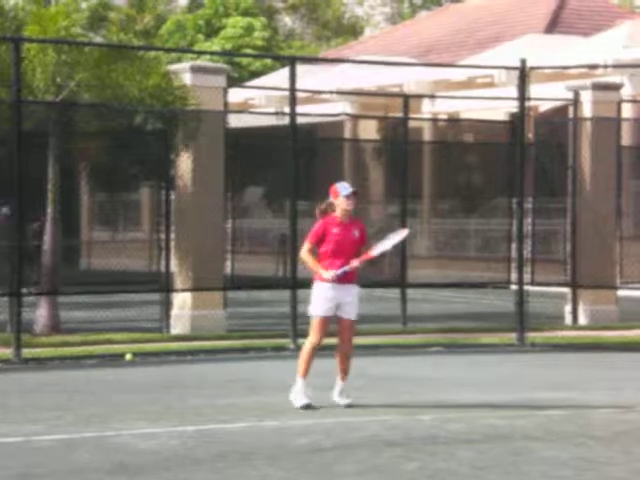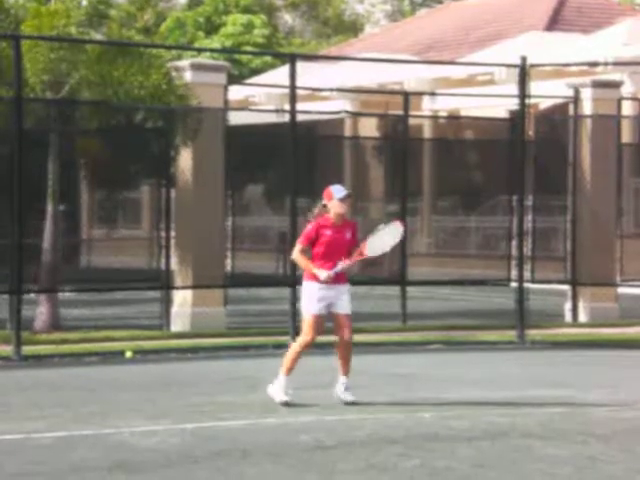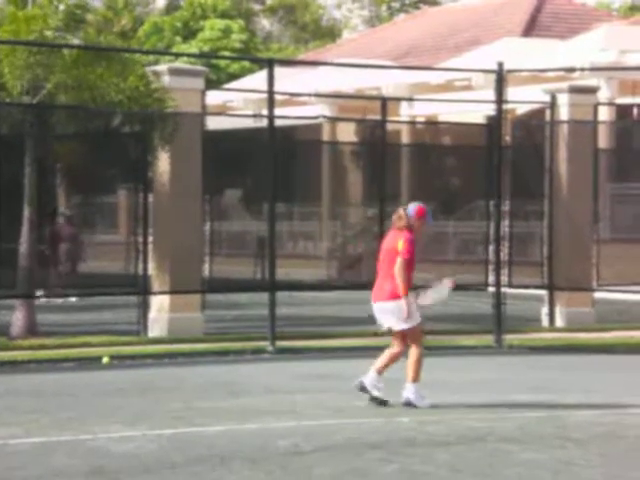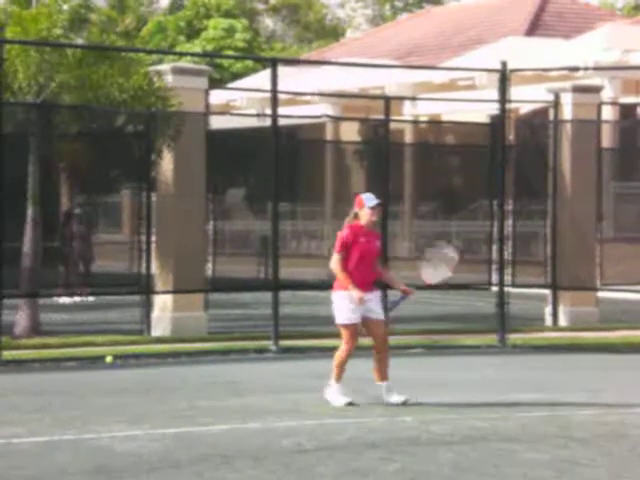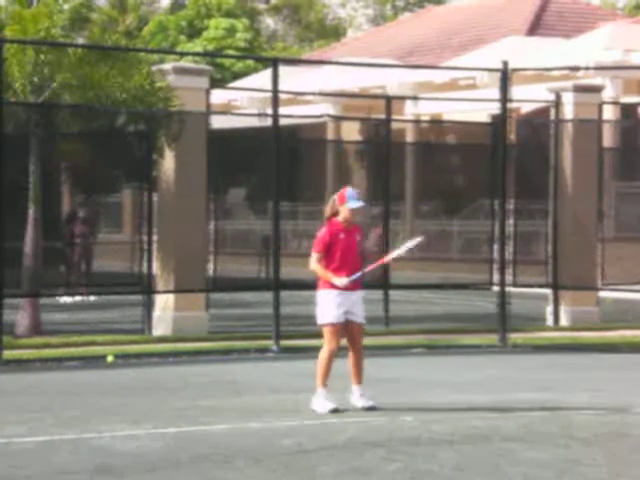
dt=1s
person 1, frame 1
left shoulder: (358, 226)
right shoulder: (324, 224)
right elbow: (304, 252)
left wrist: (358, 262)
right wrist: (322, 270)
left hip: (349, 287)
right hip: (325, 286)
left knee: (346, 341)
right knee: (315, 338)
left ankle: (340, 389)
right ankle: (299, 386)
person 1, frame 2
left shoulder: (351, 227)
right shoulder: (316, 226)
right elbow: (296, 254)
left wrist: (349, 261)
right wrist: (316, 271)
left hip: (339, 286)
right hip: (315, 286)
left knee: (346, 338)
right knee: (308, 337)
left ankle: (343, 384)
right ankle: (280, 383)
person 1, frame 3
left shoulder: (392, 236)
right shoulder: (407, 238)
right elbow: (398, 269)
right wrist: (405, 298)
left hip: (379, 299)
right hip: (395, 299)
left knee: (399, 346)
right knee: (417, 344)
left ankle: (370, 377)
right ankle: (411, 393)
person 1, frame 4
left shoulder: (375, 236)
right shoulder: (349, 232)
right elbow: (334, 264)
left wrist: (395, 284)
right wrist: (352, 289)
left hip: (370, 294)
right hip: (346, 294)
left knee: (382, 341)
right knee: (349, 343)
left ankle: (384, 389)
right ankle: (333, 388)
person 1, frame 5
left shoulder: (356, 229)
right shoulder: (328, 231)
right elbow: (314, 264)
right wrist: (334, 279)
left hip: (354, 293)
right hip: (331, 293)
left knee: (357, 344)
right knee: (331, 346)
left ankle: (357, 392)
right ankle: (320, 395)
